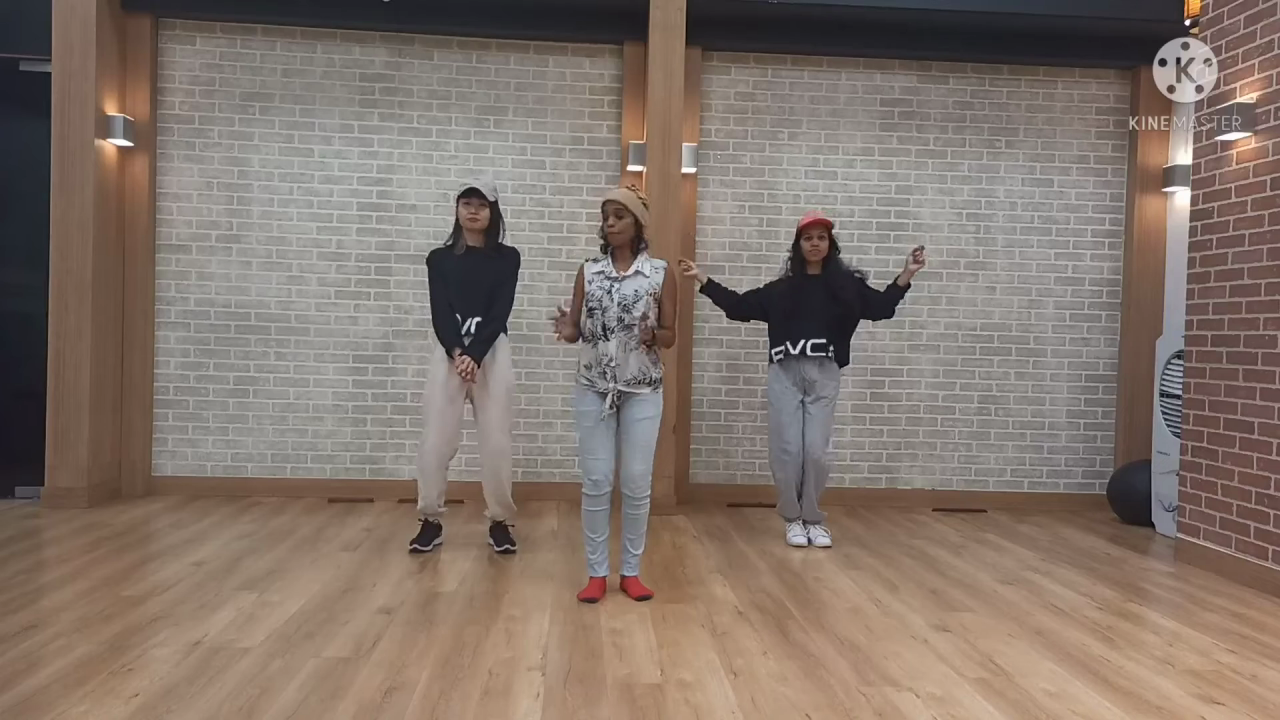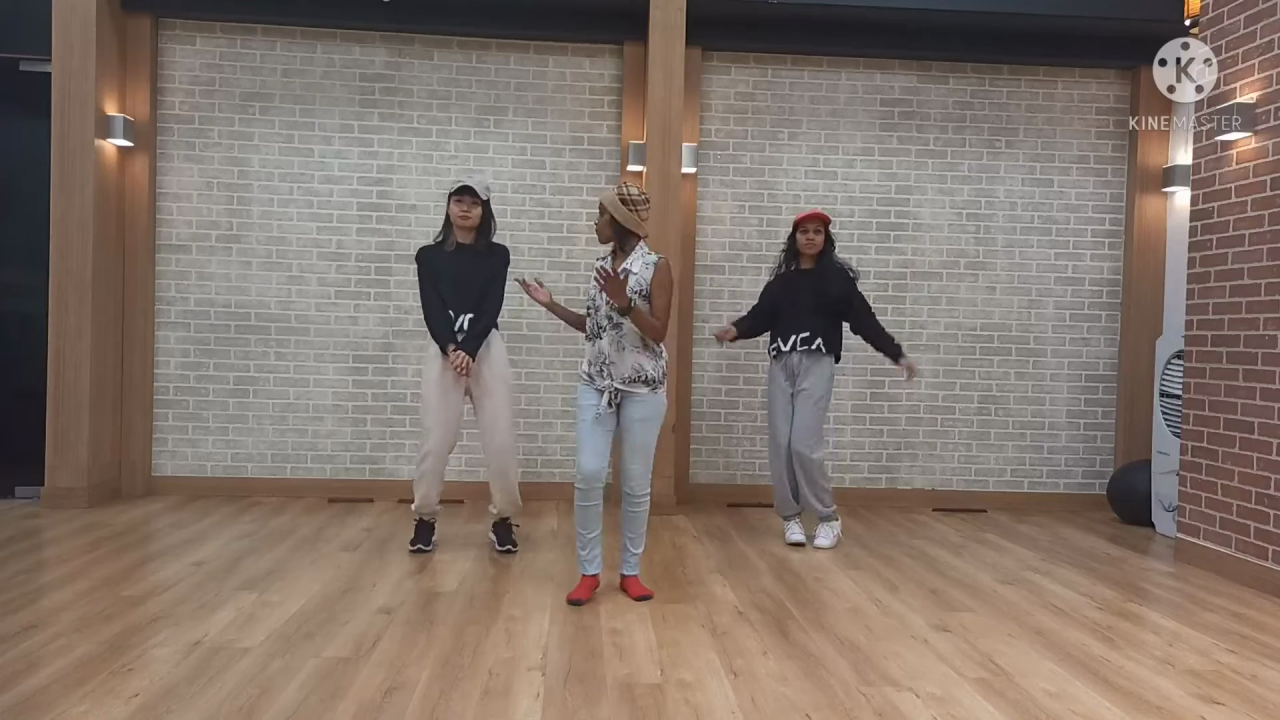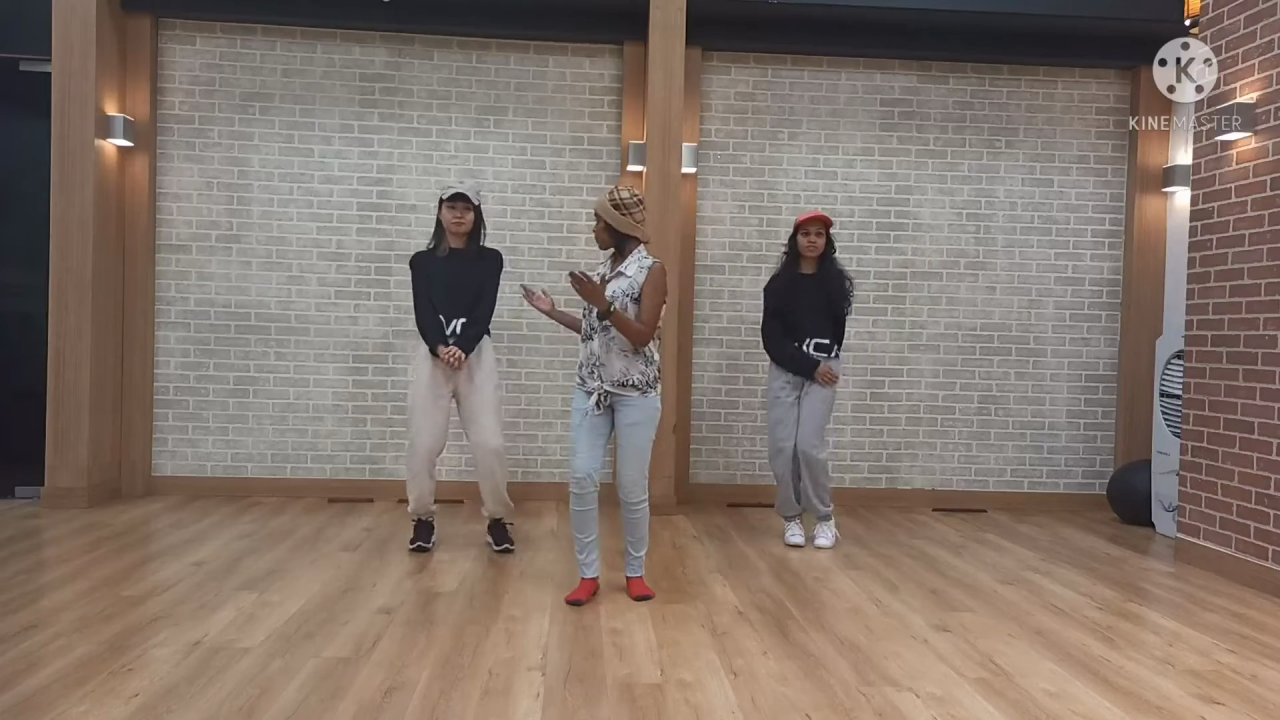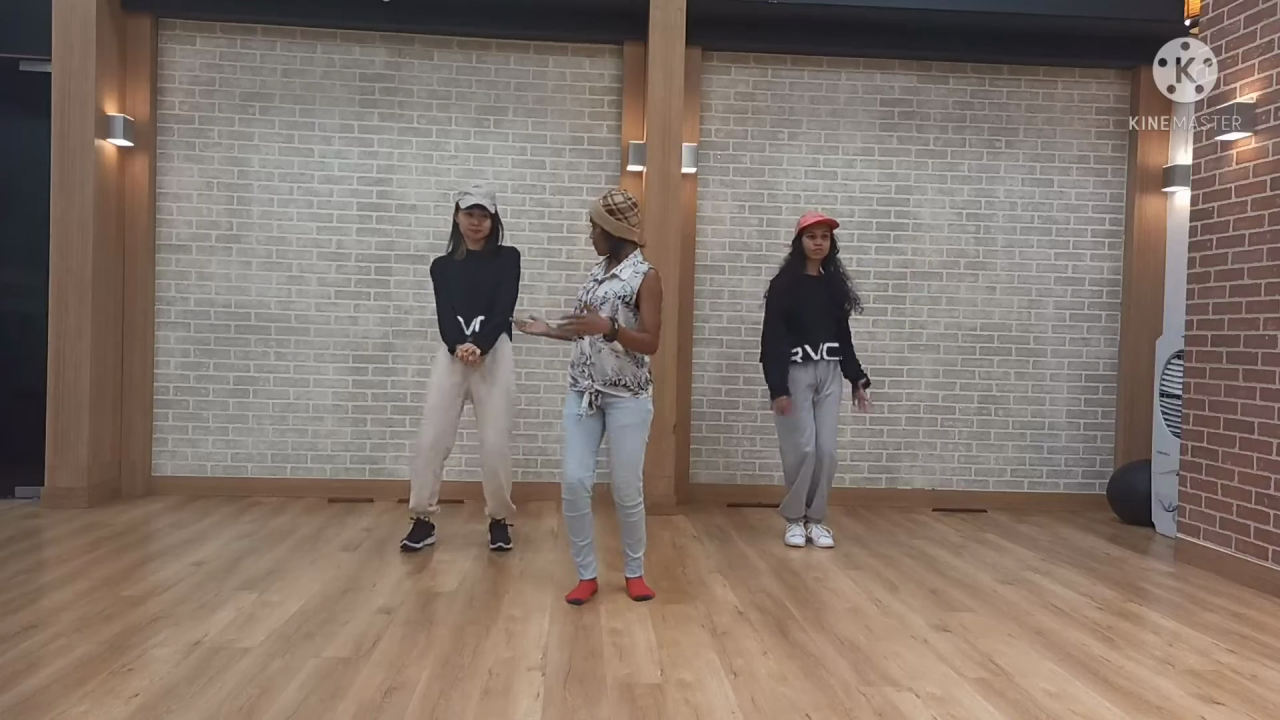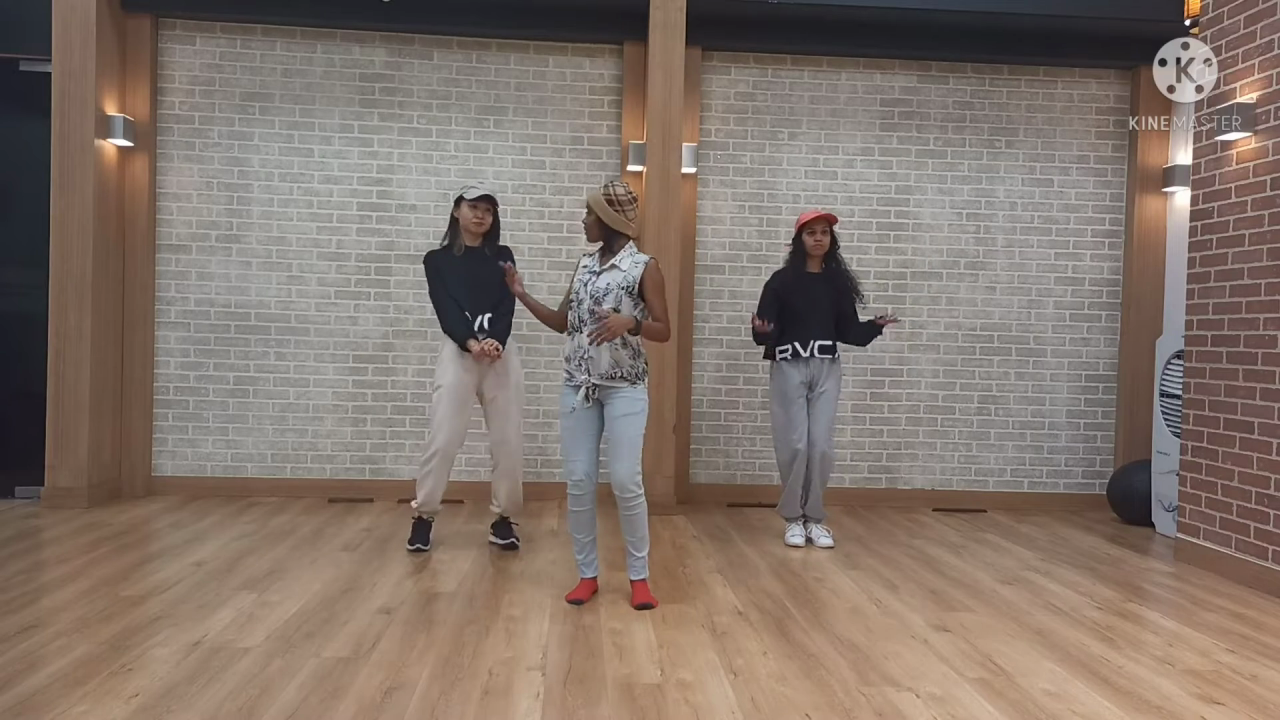
dt=0.3s
person 1, frame 1
left shoulder: (659, 273)
right shoulder: (588, 271)
left elbow: (671, 337)
right elbow: (579, 329)
left wrist: (651, 337)
right wrist: (566, 330)
left hip: (642, 390)
right hip: (594, 388)
left knee: (637, 483)
right knee: (596, 481)
left ankle: (631, 571)
right ankle: (596, 572)
person 1, frame 2
left shoulder: (656, 266)
right shoulder: (601, 266)
left elbow: (658, 332)
left wrist: (625, 302)
right wrist: (551, 304)
left hip: (643, 388)
right hip: (596, 385)
left knee: (636, 482)
right knee: (588, 474)
left ankle: (631, 571)
right ankle: (589, 571)
person 1, frame 3
left shoulder: (651, 271)
right shoulder: (604, 269)
left elbow: (641, 336)
left wrist: (602, 305)
right wrist: (552, 312)
left hip: (636, 393)
right hip: (590, 388)
left knee: (631, 487)
right knee: (582, 478)
left ankle: (635, 572)
right ankle: (589, 574)
person 1, frame 4
left shoulder: (645, 275)
right shoulder: (598, 273)
left elbow: (649, 343)
left wrist: (606, 327)
right wrist: (548, 330)
left hip: (627, 395)
right hip: (583, 392)
left knee: (626, 490)
right knee: (573, 483)
left ankle: (635, 572)
right ankle: (587, 575)
person 1, frame 5
left shoulder: (644, 267)
right shoulder: (585, 265)
left elbow: (663, 330)
right elbow: (560, 321)
left wrist: (630, 321)
right wrist: (521, 294)
left hip: (624, 387)
right hip: (577, 385)
left knee: (625, 481)
right knee: (578, 480)
left ankle: (639, 576)
right ankle: (588, 574)
person 2, frame 1
left shoulder: (507, 258)
right shoulder: (439, 259)
left elbow: (501, 312)
right elbow: (439, 312)
left wrist: (475, 355)
right wrist: (457, 352)
left hip: (492, 353)
right hip: (448, 352)
left knee: (497, 443)
right knee: (435, 442)
left ankle: (499, 522)
right ankle: (430, 521)
person 2, frame 2
left shoulder: (497, 255)
right shoulder: (429, 255)
left elbow: (492, 307)
right elbow: (431, 308)
left wrist: (468, 350)
right wrist: (451, 349)
left hip: (486, 349)
right hip: (442, 349)
left knee: (500, 438)
right knee: (436, 439)
left ankle: (502, 520)
right ankle: (425, 520)
person 2, frame 3
left shoulder: (490, 260)
right shoulder: (423, 261)
left elbow: (485, 310)
right elbow: (422, 312)
left wrist: (461, 348)
right wrist: (441, 348)
left hip: (477, 353)
right hip: (432, 353)
left knee: (489, 442)
right knee: (424, 442)
left ankle: (497, 520)
right ankle: (423, 520)
person 2, frame 4
left shoulder: (508, 258)
right shoulder: (442, 266)
left elbow: (504, 308)
right elbow: (445, 314)
left wrist: (479, 346)
right wrist: (458, 347)
left hip: (494, 353)
right hip: (450, 353)
left knee: (495, 443)
right knee: (431, 439)
left ankle: (499, 520)
right ankle: (423, 520)
person 2, frame 5
left shoulder: (502, 256)
right shoulder: (437, 259)
left elbow: (506, 305)
right elbow: (445, 308)
left wrist: (495, 341)
right wrist: (472, 343)
left hip: (499, 351)
right hip: (456, 351)
left knee: (507, 440)
right knee: (444, 437)
left ankle: (503, 519)
right ankle: (423, 517)
person 3, frame 1
left shoulder: (846, 284)
right shoulder: (783, 288)
left elbow: (878, 307)
right elbow: (742, 307)
left wrist: (905, 277)
right wrist: (705, 282)
left hip: (824, 373)
right hip: (784, 373)
left knee: (815, 451)
right knee: (786, 450)
left ankle: (814, 520)
right ankle: (793, 518)
person 3, frame 2
left shoulder: (837, 278)
right shoulder: (781, 282)
left elbow: (863, 319)
right elbow: (759, 316)
left wrist: (896, 354)
right wrist: (736, 329)
left hip: (817, 365)
right hip: (781, 366)
left knee: (805, 446)
right knee: (781, 444)
left ankle: (828, 518)
right ankle: (791, 516)
person 3, frame 3
left shoulder: (834, 282)
right shoulder: (780, 283)
left elbow: (837, 331)
right elbow: (772, 335)
left wrist: (826, 365)
right wrist: (808, 367)
left hip: (824, 368)
right hip: (785, 371)
left knee: (809, 447)
right knee: (782, 446)
left ankle: (825, 518)
right ankle: (792, 517)
person 3, frame 4
left shoulder: (835, 284)
right shoulder: (783, 284)
left elbow: (842, 336)
right elbow: (773, 337)
left wrist: (858, 379)
right wrist: (778, 387)
left hip: (830, 373)
right hip: (794, 373)
left knee: (826, 450)
right knee: (801, 449)
left ankle: (816, 519)
right ankle: (794, 519)
person 3, frame 5
left shoulder: (839, 282)
right shoulder: (782, 280)
left elbow: (846, 330)
right elbow: (768, 328)
left wrist: (875, 326)
right wrist: (760, 330)
left hip: (826, 369)
right hip: (788, 367)
left knee: (821, 446)
right knee: (792, 445)
left ankle: (815, 518)
right ankle: (793, 518)
